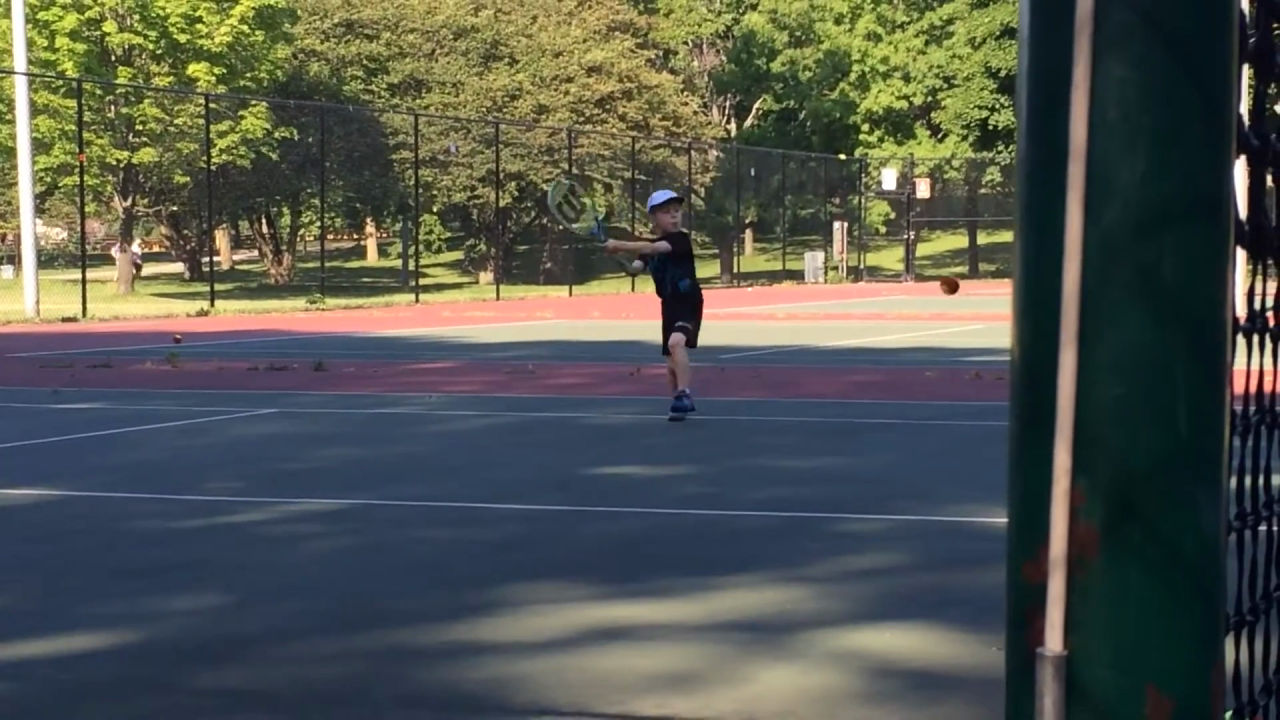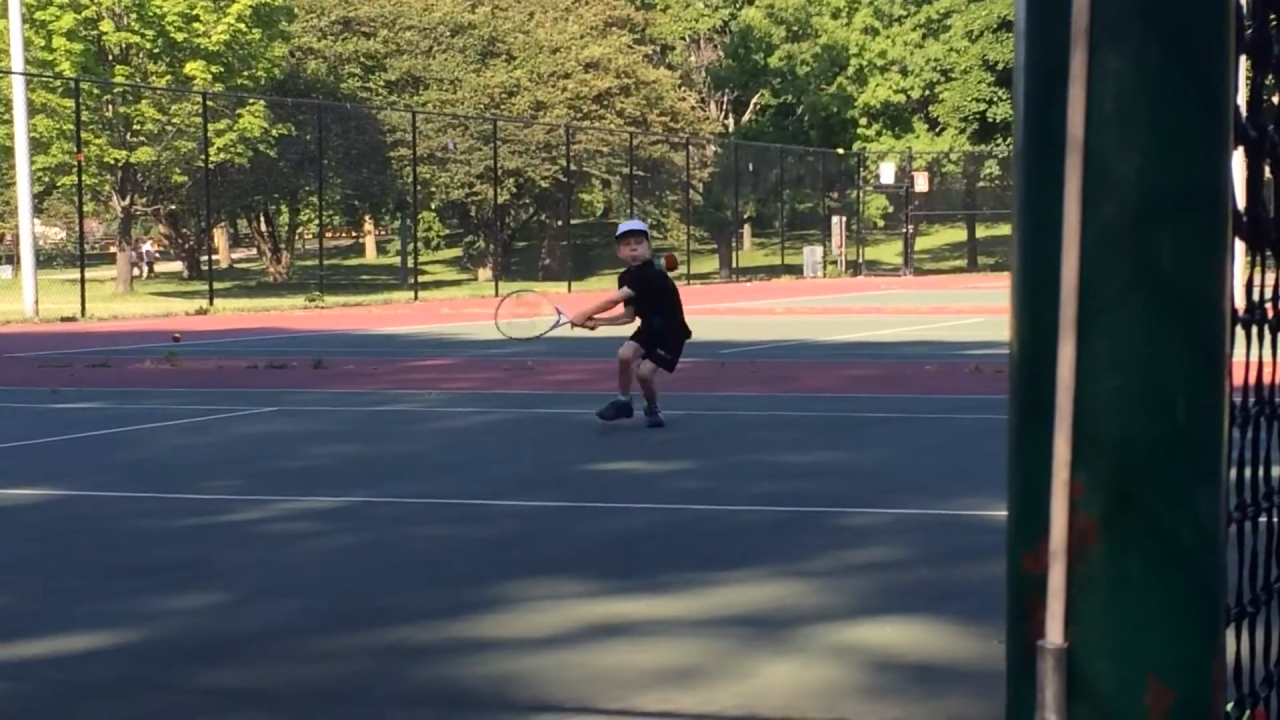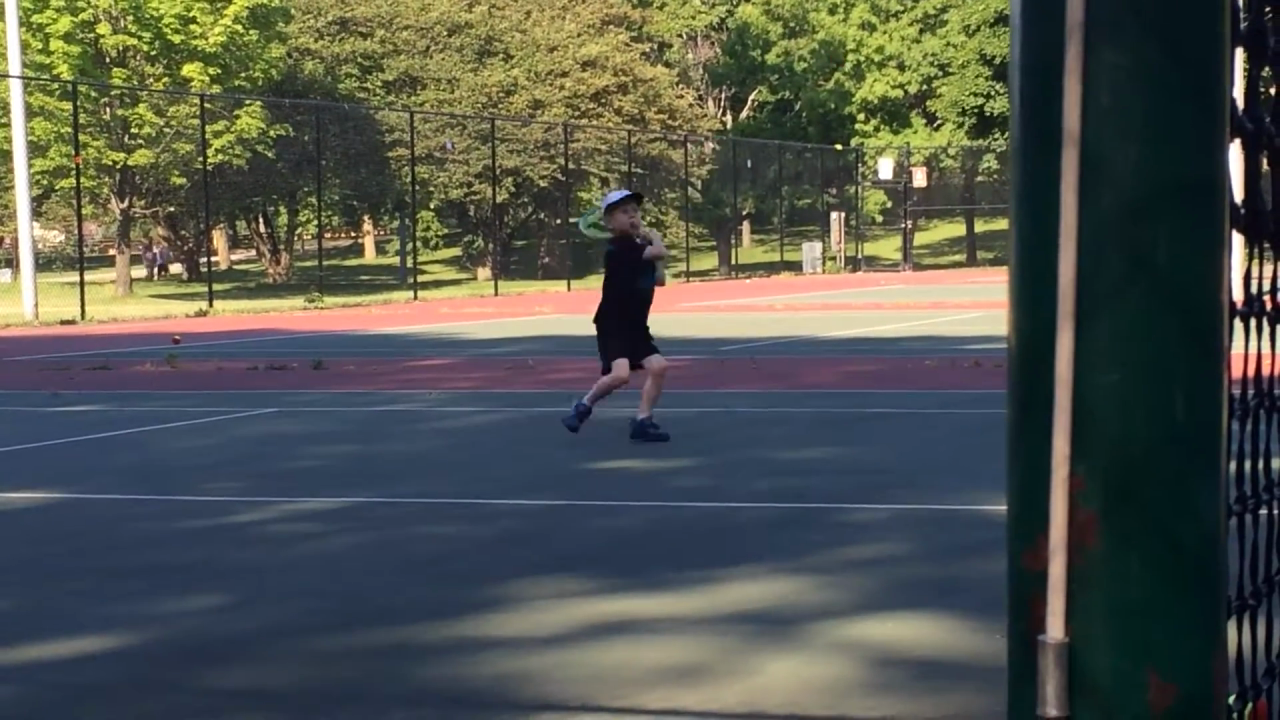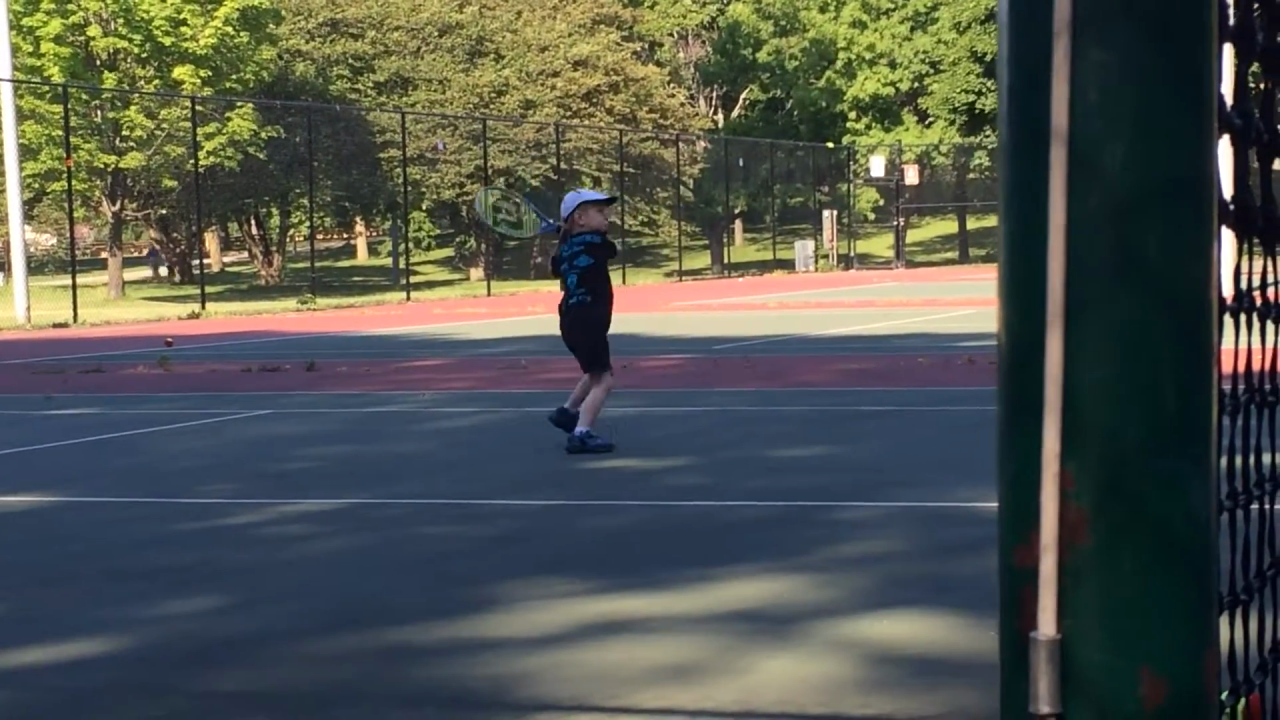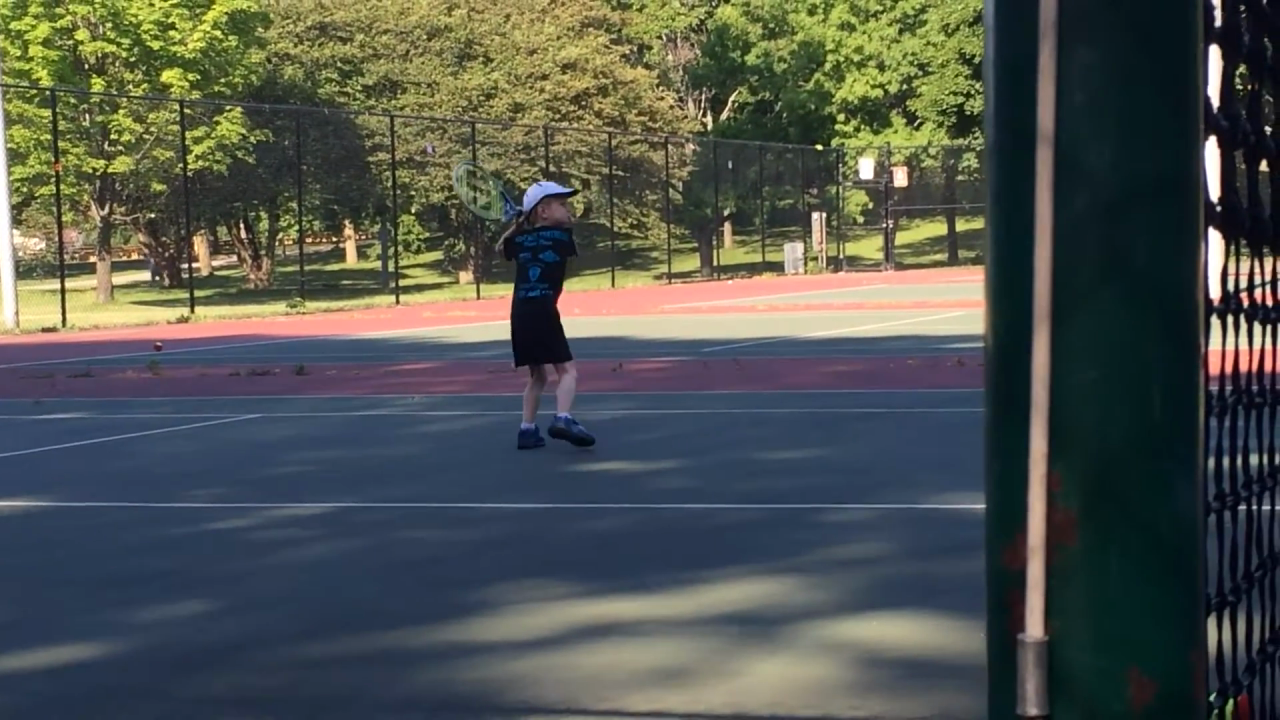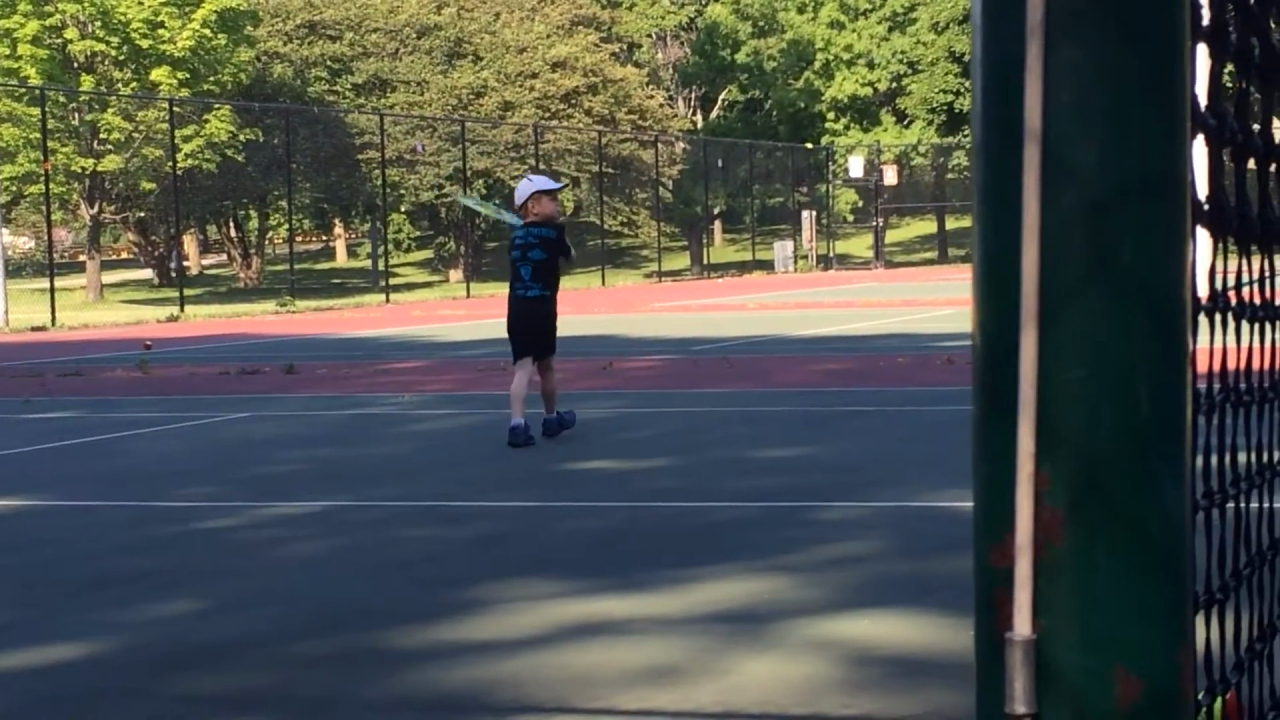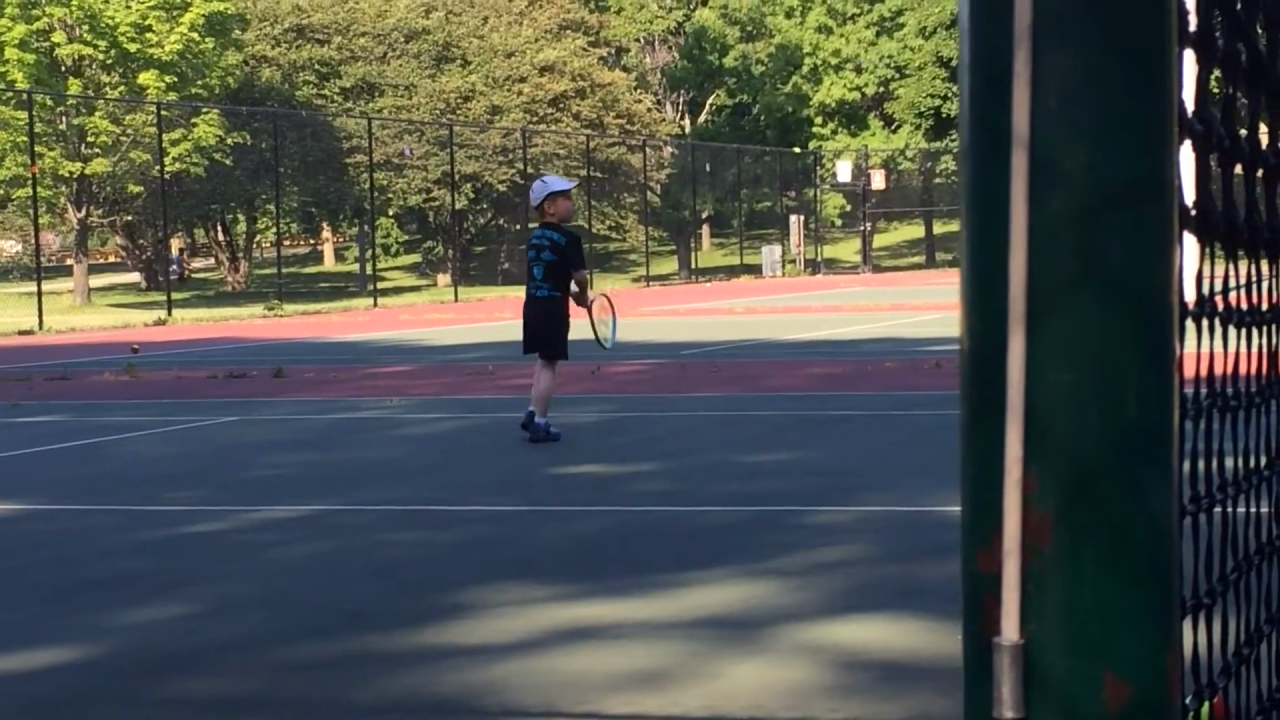
dt=0.4s
person 1, frame 1
left shoulder: (681, 239)
right shoulder: (649, 250)
left elbow: (653, 247)
right elbow: (633, 268)
left wrist: (620, 246)
right wrist: (619, 254)
left hip: (689, 305)
right hip: (670, 307)
left knee: (676, 342)
right knee: (673, 365)
left ankle: (683, 395)
right ankle: (682, 400)
person 1, frame 2
left shoulder: (649, 273)
right shoulder: (626, 277)
left elbow: (616, 299)
right elbow: (630, 315)
left wrist: (586, 314)
right wrist: (597, 321)
left hip: (671, 333)
right hip: (649, 330)
left knee: (644, 372)
right knee: (625, 354)
left ankle: (652, 409)
right ankle: (624, 401)
person 1, frame 3
left shoulder: (640, 247)
right shoulder: (619, 246)
left elbow: (659, 280)
right elbow: (660, 253)
left wrist: (648, 239)
right wrist: (651, 236)
left hip: (636, 327)
right hip: (612, 326)
left knee: (659, 367)
right knee: (621, 375)
left ankle: (642, 421)
right ankle: (584, 406)
person 1, frame 4
left shoulder: (563, 249)
right shoulder: (596, 241)
left elbow: (555, 271)
right elbow: (613, 249)
left hip: (573, 322)
right hip: (587, 323)
left knee: (601, 372)
right knee: (602, 379)
left ankle: (567, 412)
right ankle: (581, 434)
person 1, frame 5
left shoulder: (521, 240)
right shoulder: (562, 236)
left elbow: (502, 247)
left wrist: (518, 226)
left hip: (519, 315)
right hip: (543, 313)
left knee: (537, 375)
right knee: (567, 370)
left ankle: (528, 429)
right ankle: (563, 419)
person 1, frame 6
left shoulder: (516, 236)
right shoulder: (553, 232)
right elbow: (570, 256)
left hip: (517, 310)
right hip: (542, 310)
left knee: (523, 370)
right knee: (545, 367)
left ankle: (518, 425)
right ankle: (551, 419)
person 1, frame 7
left shoulder: (535, 236)
right shoulder: (568, 239)
right elbow: (579, 277)
left wrist: (567, 291)
right wrist: (582, 297)
left hip: (532, 308)
right hip: (553, 310)
left knee: (543, 363)
right knee: (549, 366)
left ankle: (535, 413)
right ankle: (540, 423)
